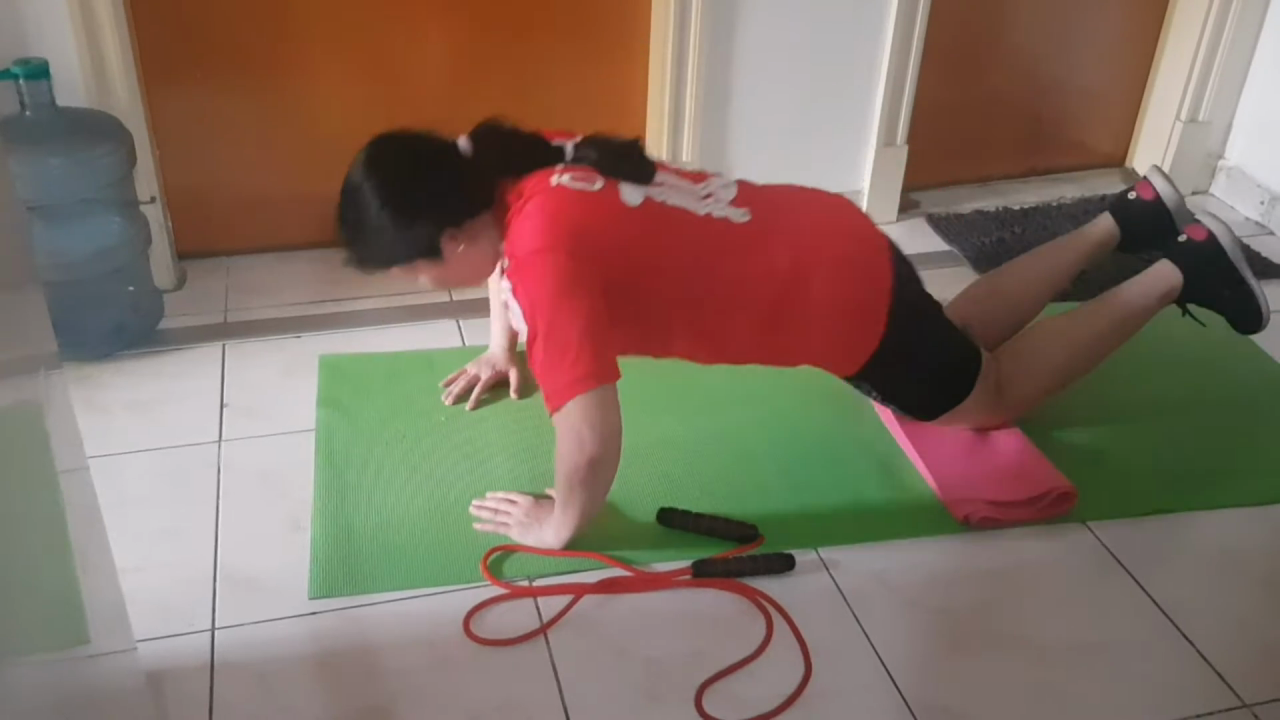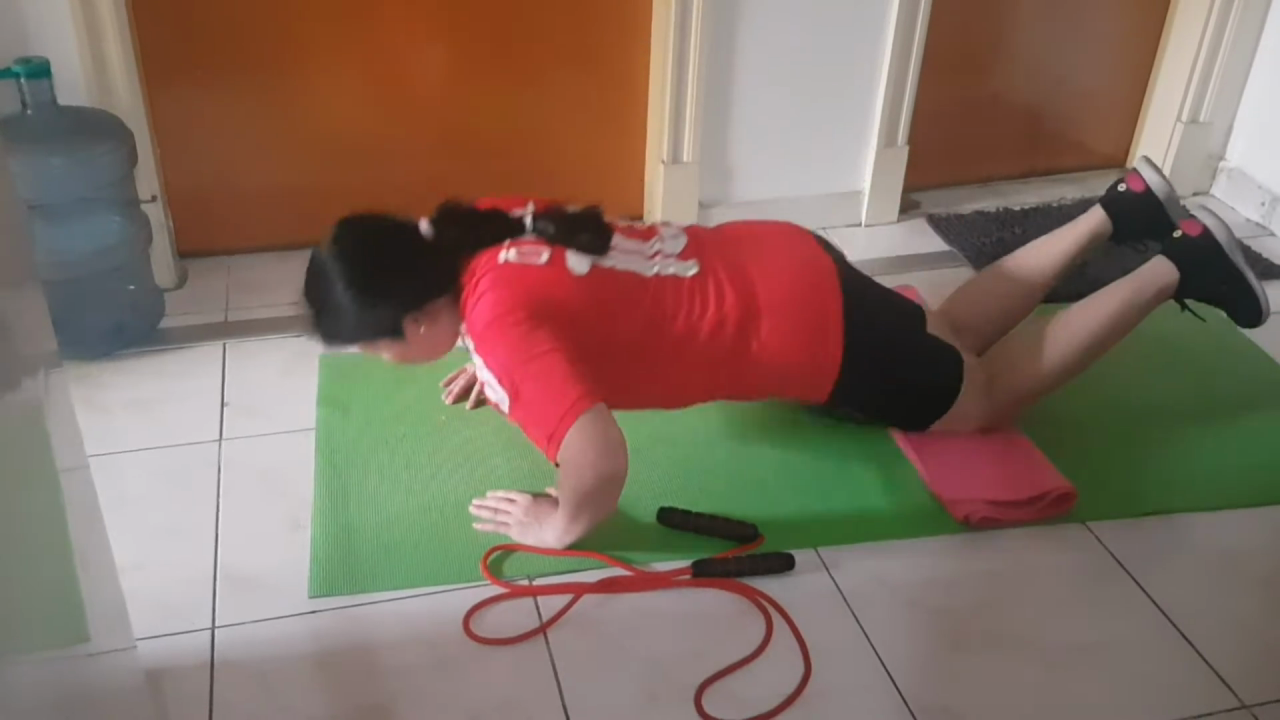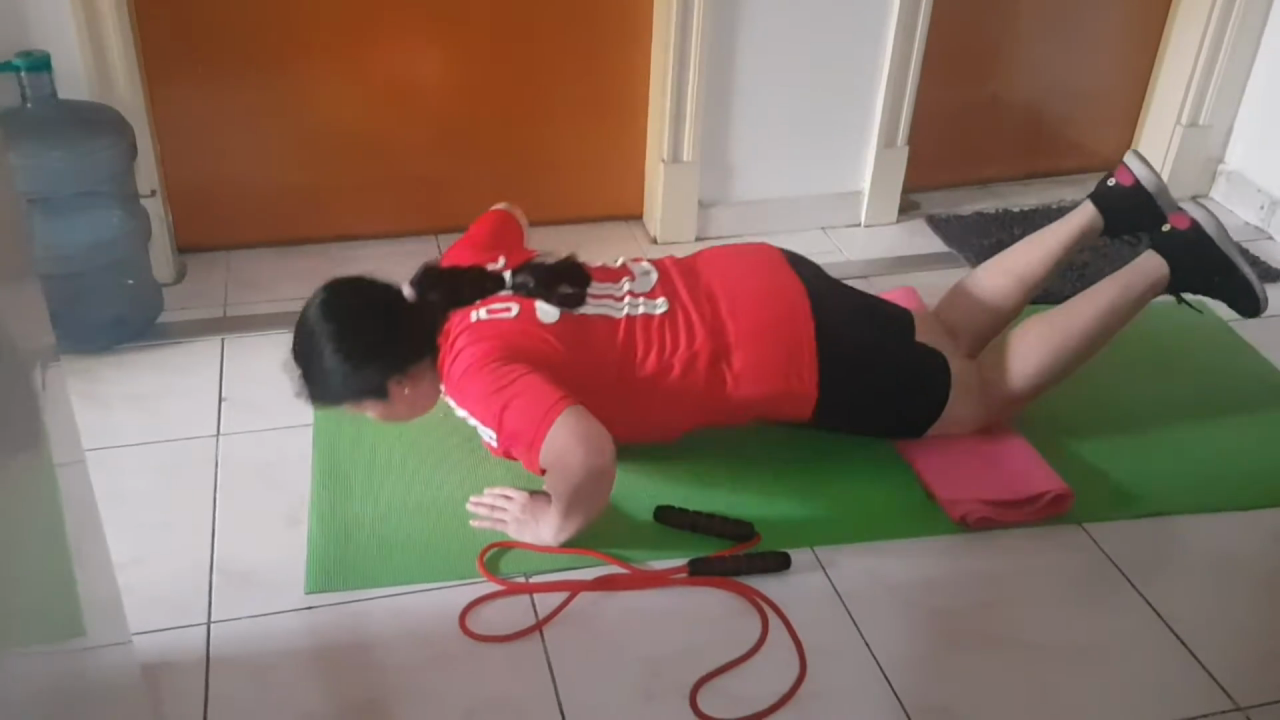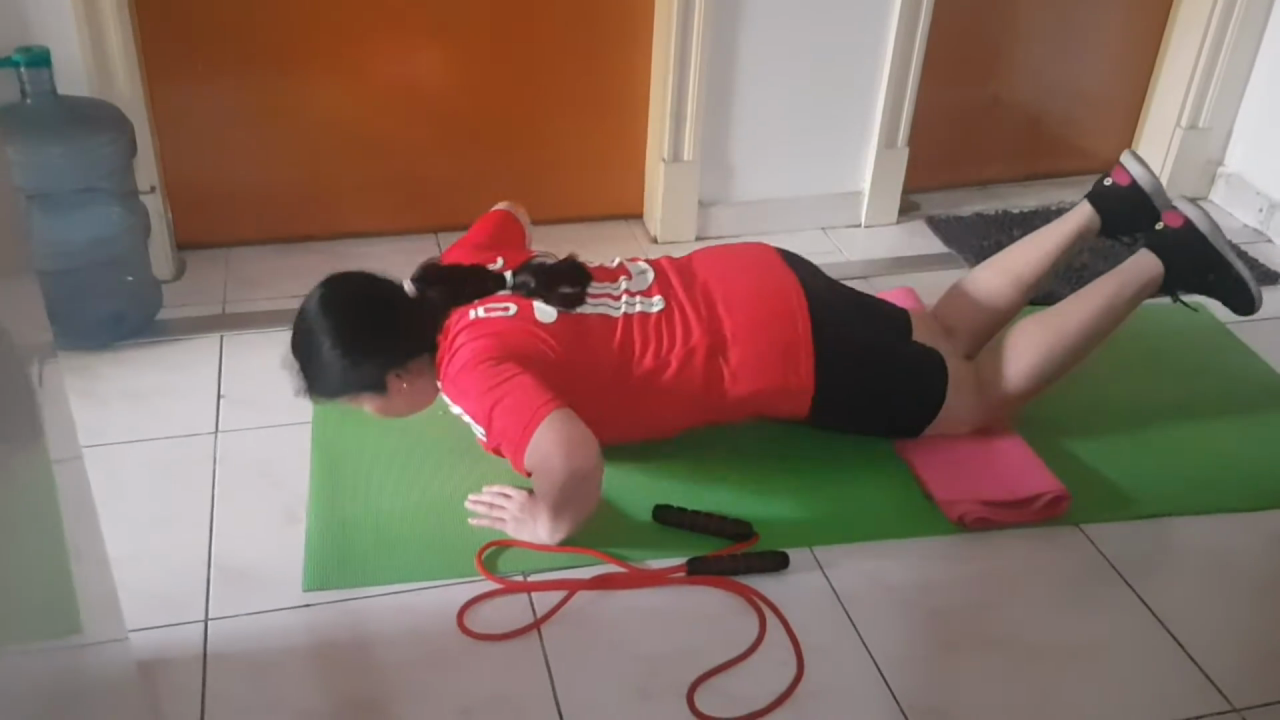
dt=0.2s
person 1, frame 1
left shoulder: (540, 257)
right shoulder: (512, 173)
left elbow: (594, 442)
left wrist: (559, 522)
right wrist: (505, 347)
left hip: (843, 295)
right hip: (817, 237)
left knee: (993, 393)
right knee: (965, 334)
left ankle: (1176, 273)
right ankle: (1127, 218)
person 1, frame 2
left shoulder: (496, 324)
right shoulder: (472, 244)
left elbow: (602, 464)
left wrist: (558, 524)
left hip: (801, 331)
right hip: (775, 266)
left knee: (988, 392)
right knee: (957, 335)
left ankle: (1174, 269)
right ankle: (1120, 210)
person 1, frame 3
left shoulder: (473, 373)
right shoulder: (455, 287)
left elbow: (588, 456)
right elbow: (505, 215)
left wrist: (554, 522)
left hip: (777, 350)
right hip: (753, 284)
left knee: (983, 391)
right knee: (948, 334)
left ankle: (1165, 260)
right ankle: (1112, 205)
person 1, frame 4
left shoulder: (470, 368)
right shoulder: (452, 289)
left elbow: (575, 462)
right elbow: (508, 215)
left wrist: (547, 520)
left hip: (775, 345)
right hip: (752, 284)
left knee: (980, 395)
right knee: (949, 336)
left ankle: (1160, 258)
right ankle: (1108, 205)
